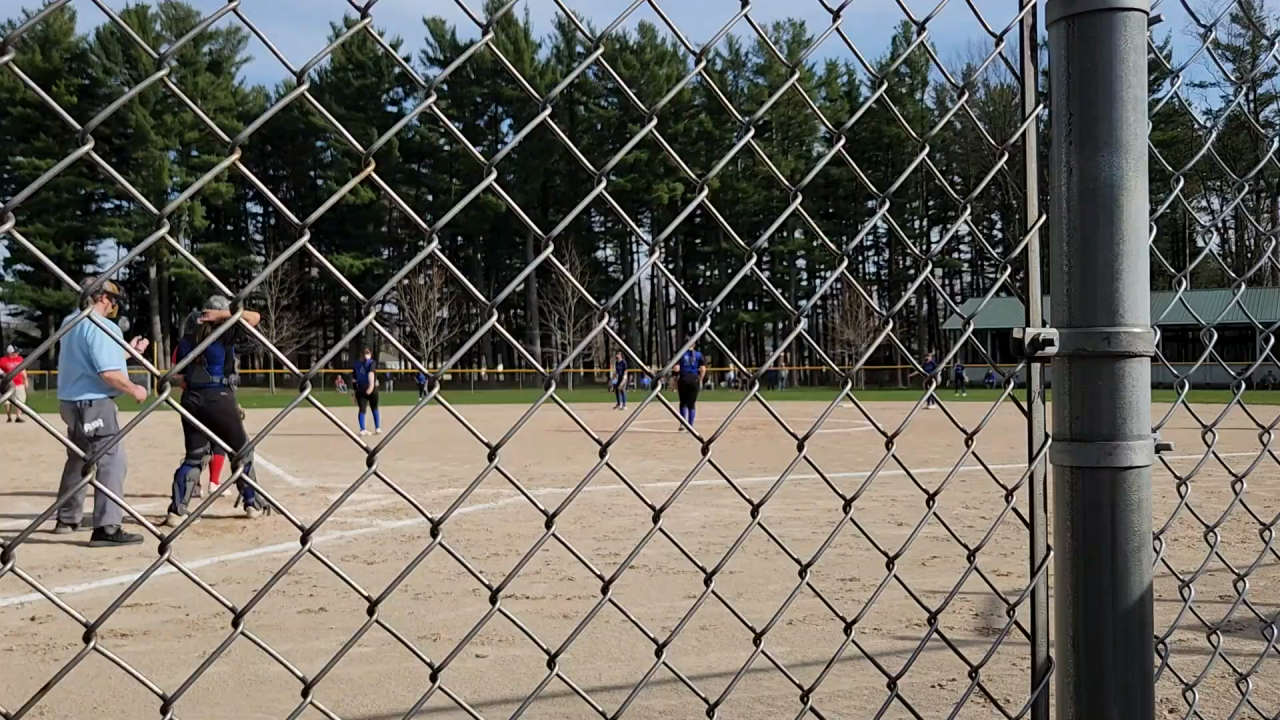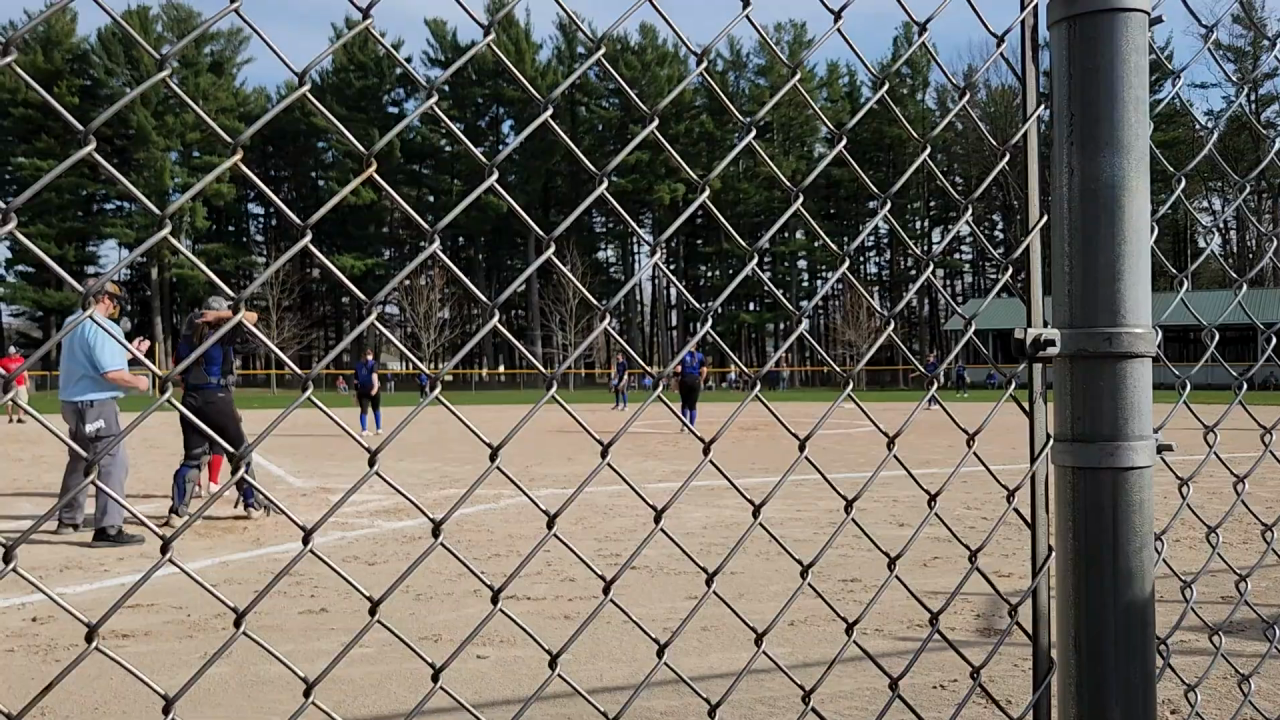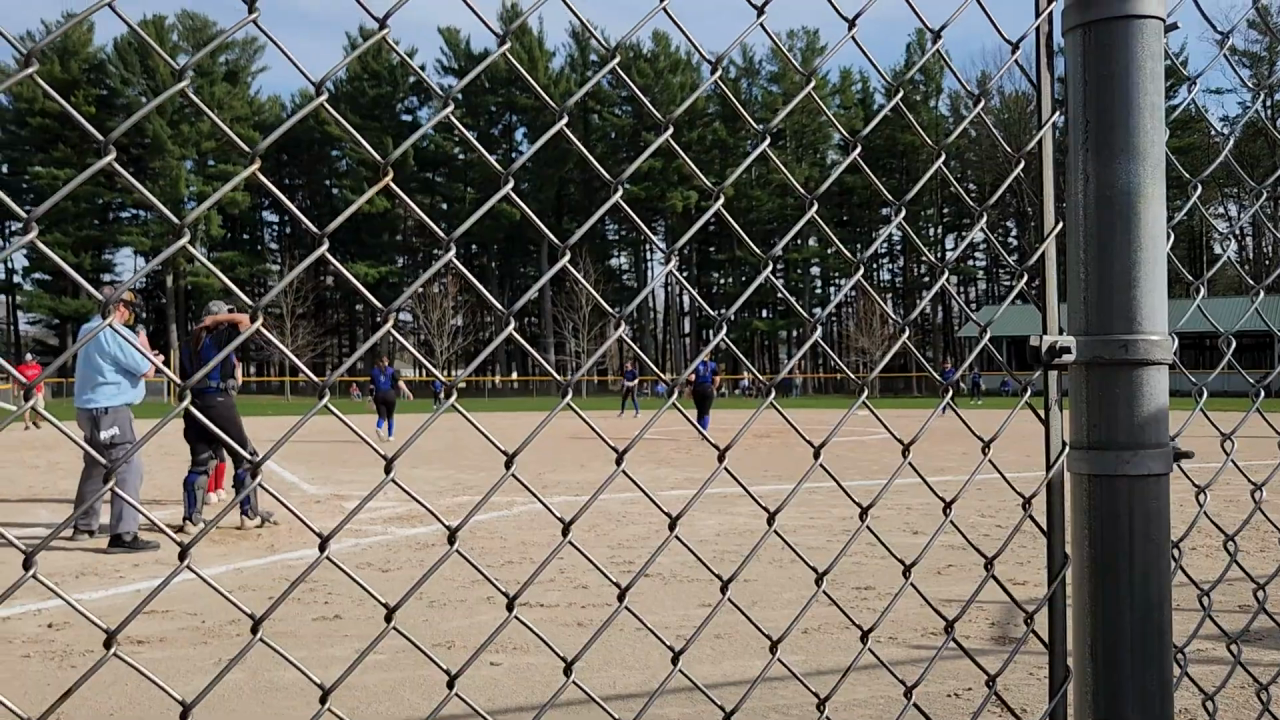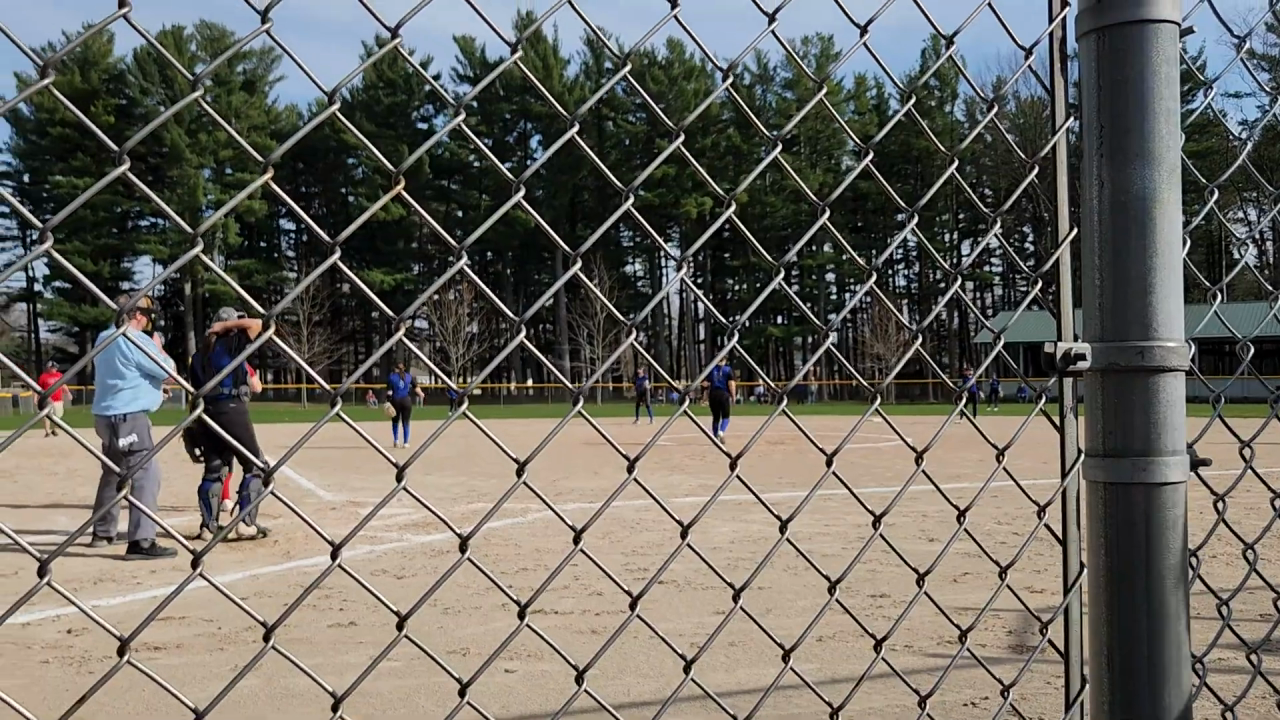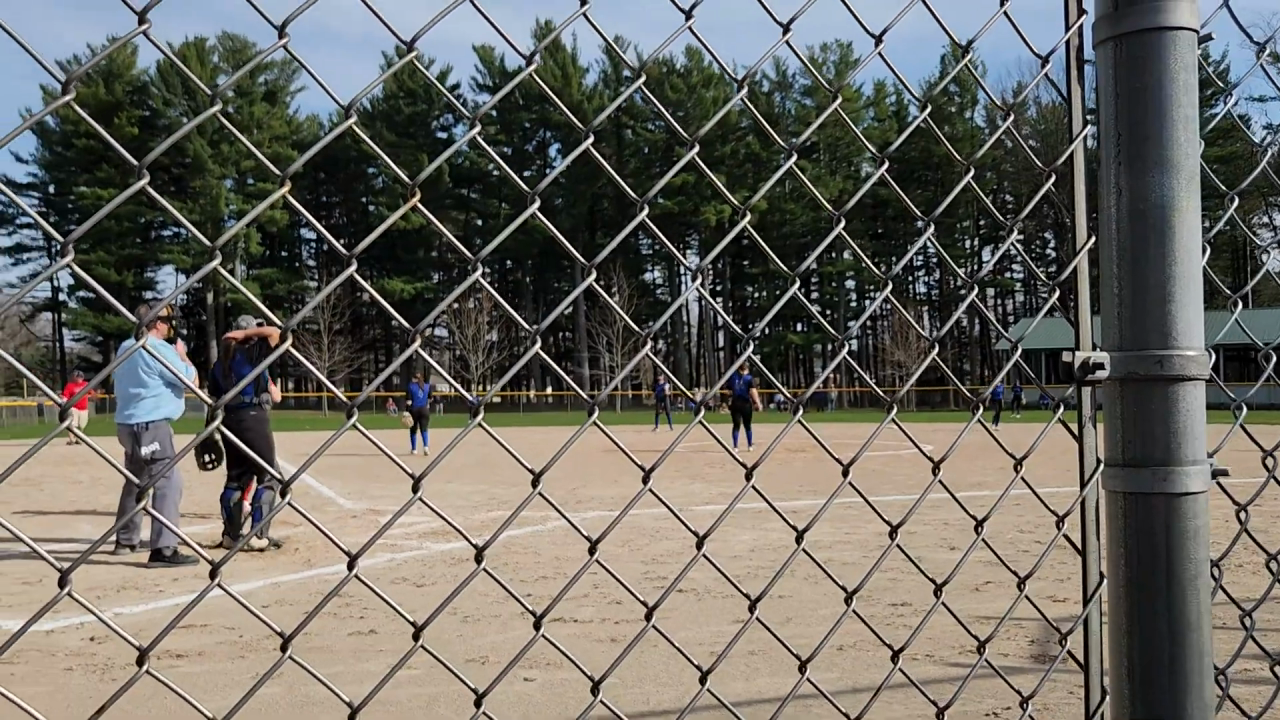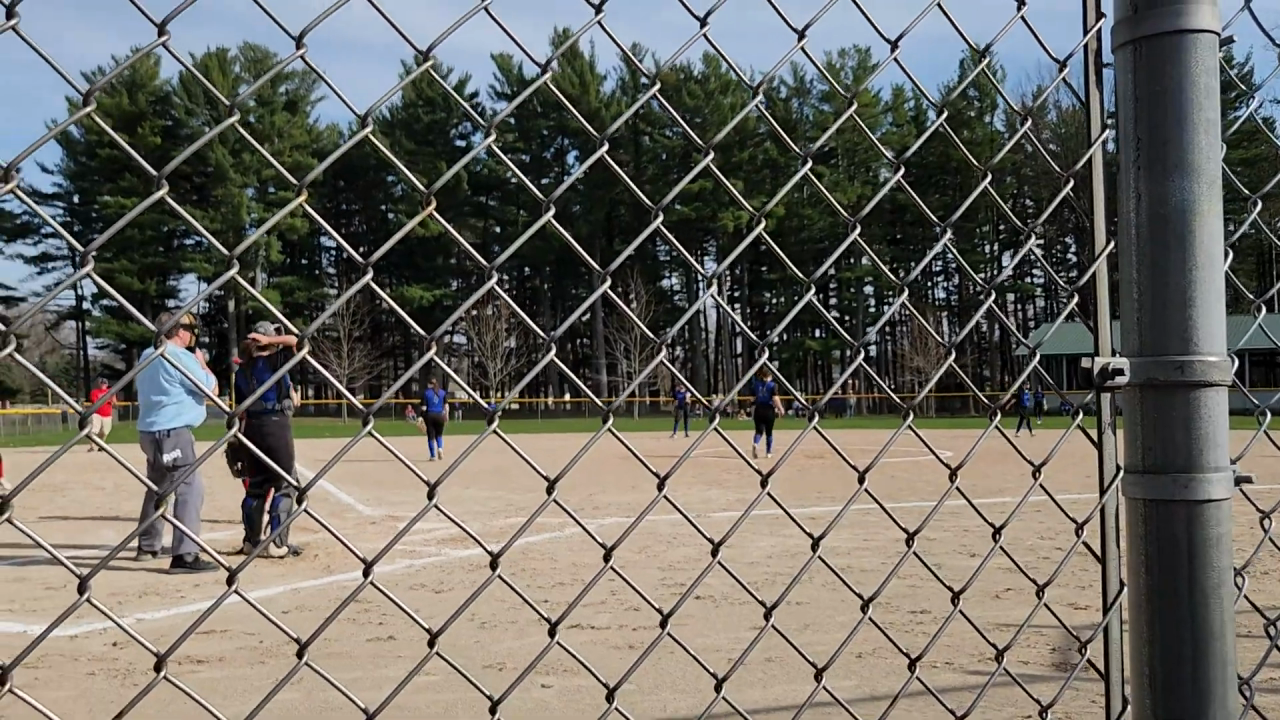
dt=0.2s
person 1, frame 1
left shoulder: (71, 323)
right shoulder: (100, 325)
right elbow: (108, 372)
left wrist: (130, 350)
right wrist: (134, 389)
left hip: (72, 402)
right hip: (93, 403)
left knee: (78, 460)
right knee: (112, 461)
left ankle: (67, 518)
right ankle: (106, 528)
person 1, frame 2
left shoulder: (72, 324)
right shoulder: (101, 326)
right elbow: (111, 373)
left wrist: (130, 352)
right wrist: (137, 382)
left hip: (74, 402)
right hip: (95, 404)
left knee: (80, 461)
right knee: (113, 462)
left ankle: (68, 519)
right ankle: (107, 529)
person 1, frame 3
left shoulder: (87, 330)
right shoulder: (116, 333)
right elbow: (148, 371)
left wrist: (146, 359)
right wrist: (144, 347)
left hip: (89, 409)
right hip: (110, 411)
left knee: (95, 467)
right knee: (128, 468)
left ankle: (84, 525)
right ankle: (123, 535)
person 1, frame 4
left shoulder: (103, 339)
right shoulder: (136, 340)
right elbow: (170, 373)
left wrist: (155, 389)
right wrist: (158, 348)
left hip: (106, 416)
right hip: (128, 418)
left knee: (113, 474)
right knee: (147, 475)
left ankle: (102, 532)
right ankle: (141, 542)
person 1, frame 5
left shoulder: (125, 348)
right shoulder: (158, 348)
right elbow: (192, 381)
right wrist: (182, 354)
left hip: (128, 424)
right hip: (151, 426)
left knee: (136, 482)
right knee: (169, 483)
left ankle: (125, 540)
right ankle: (163, 550)
person 1, frame 6
left shoulder: (147, 357)
right shoulder: (180, 357)
right elbow: (212, 390)
right wrist: (201, 363)
left hip: (150, 431)
right hip: (173, 433)
left knee: (158, 489)
right knee: (190, 490)
left ankle: (147, 546)
right ankle: (185, 556)
person 2, frame 1
left shoulder: (187, 339)
right shoulder: (223, 335)
left elbow: (181, 374)
right elbow: (254, 317)
right wrist: (221, 316)
left hip: (191, 399)
right hip: (219, 398)
left knee: (194, 456)
right knee: (241, 451)
left ankle: (176, 512)
right ankle: (252, 505)
person 2, frame 2
left shoulder: (185, 340)
right shoulder: (222, 336)
left elbow: (181, 373)
right elbow: (251, 317)
right wrist: (218, 316)
left hip: (190, 400)
right hip: (218, 399)
left knee: (192, 457)
right knee: (239, 452)
left ankle: (177, 513)
right ankle: (253, 506)
person 2, frame 3
left shoulder: (188, 346)
right shoulder: (221, 338)
left elbow: (185, 381)
right elbow: (247, 319)
right wrist: (218, 319)
left hip: (195, 407)
right hip: (219, 404)
left knee: (200, 463)
right knee: (244, 457)
left ankle: (192, 520)
right ankle: (250, 514)
person 2, frame 4
left shoulder: (200, 355)
right shoulder: (231, 345)
left elbow: (194, 392)
right elbow: (256, 324)
left wrist: (192, 426)
right wrist: (226, 326)
left hip: (208, 413)
right hip: (233, 411)
left knee: (213, 471)
right knee: (254, 465)
left ankle: (208, 527)
right ankle: (246, 522)
person 2, frame 5
left shoulder: (220, 363)
right shoulder: (252, 354)
left elbow: (214, 401)
right elbow: (275, 331)
right wrist: (246, 334)
left hip: (230, 421)
right hip: (254, 419)
left knee: (235, 479)
right knee: (268, 477)
left ankle: (230, 535)
right ankle: (258, 535)
person 2, frame 6
left shoulder: (242, 370)
right shoulder: (274, 361)
right elbow: (299, 341)
left wrist: (240, 437)
right wrist: (273, 340)
left hip: (252, 427)
right hip: (276, 425)
left knee: (256, 485)
right knee: (284, 485)
left ankle: (251, 542)
right ankle: (277, 544)
